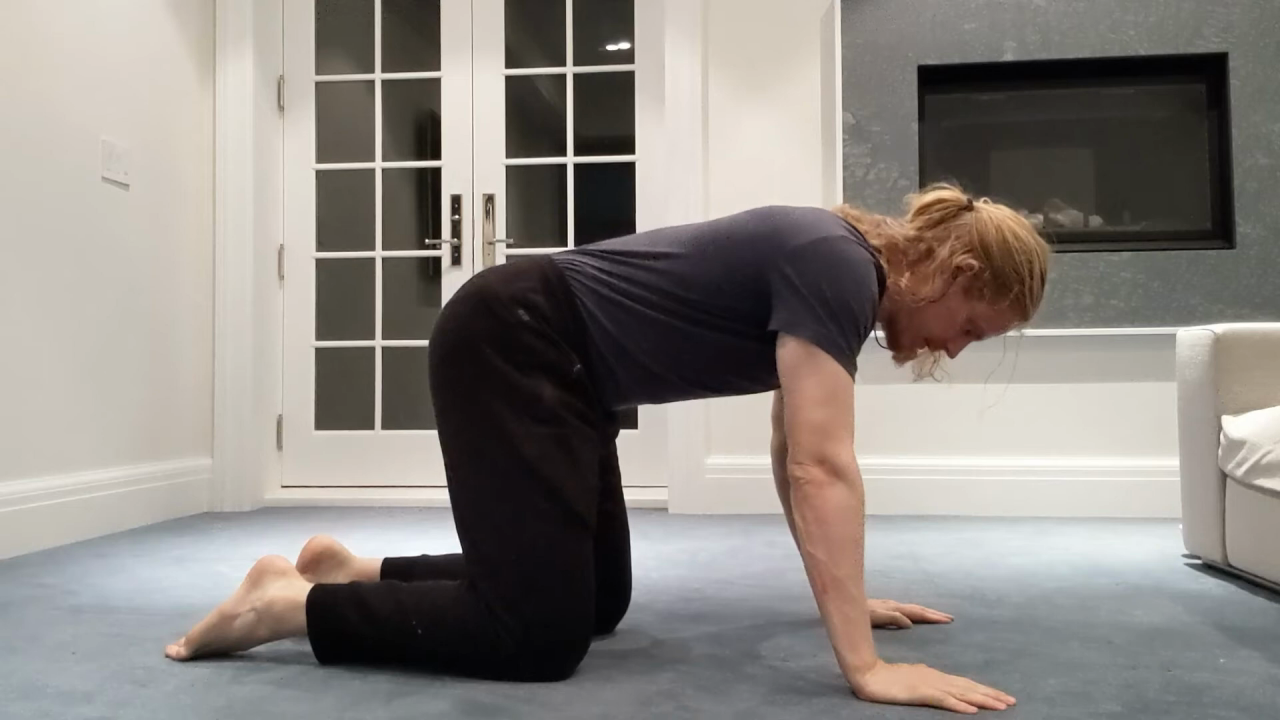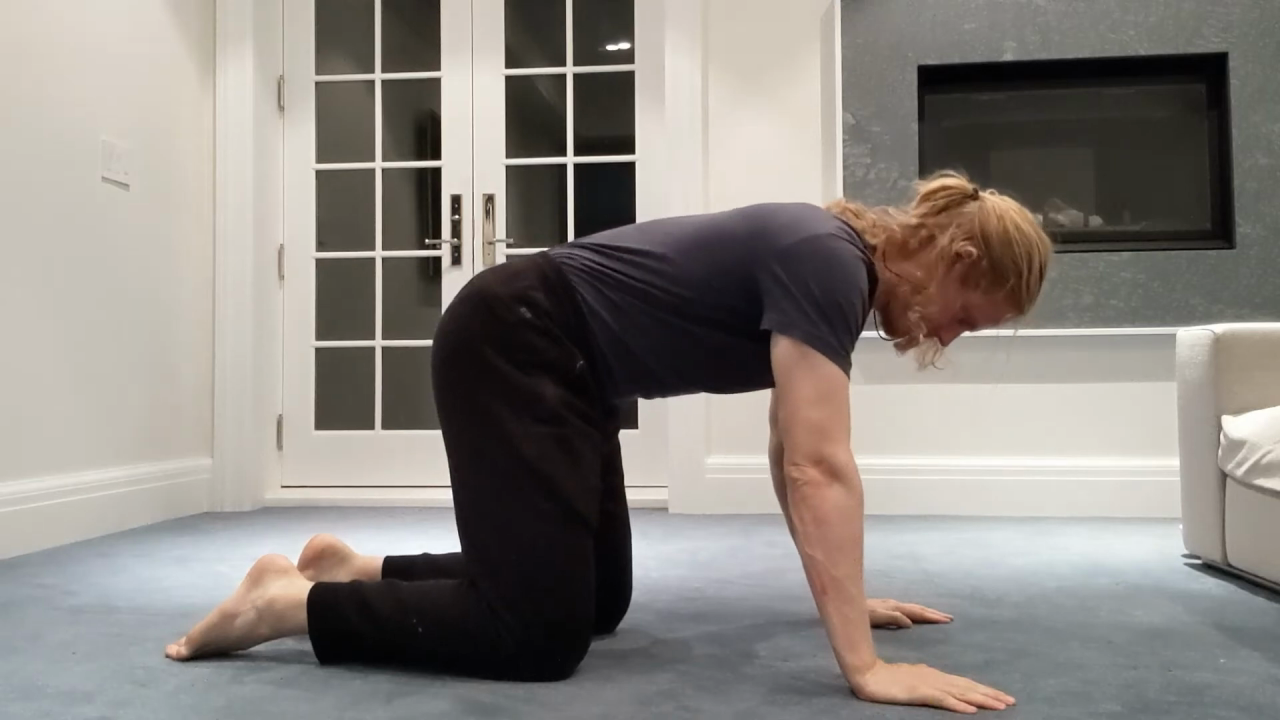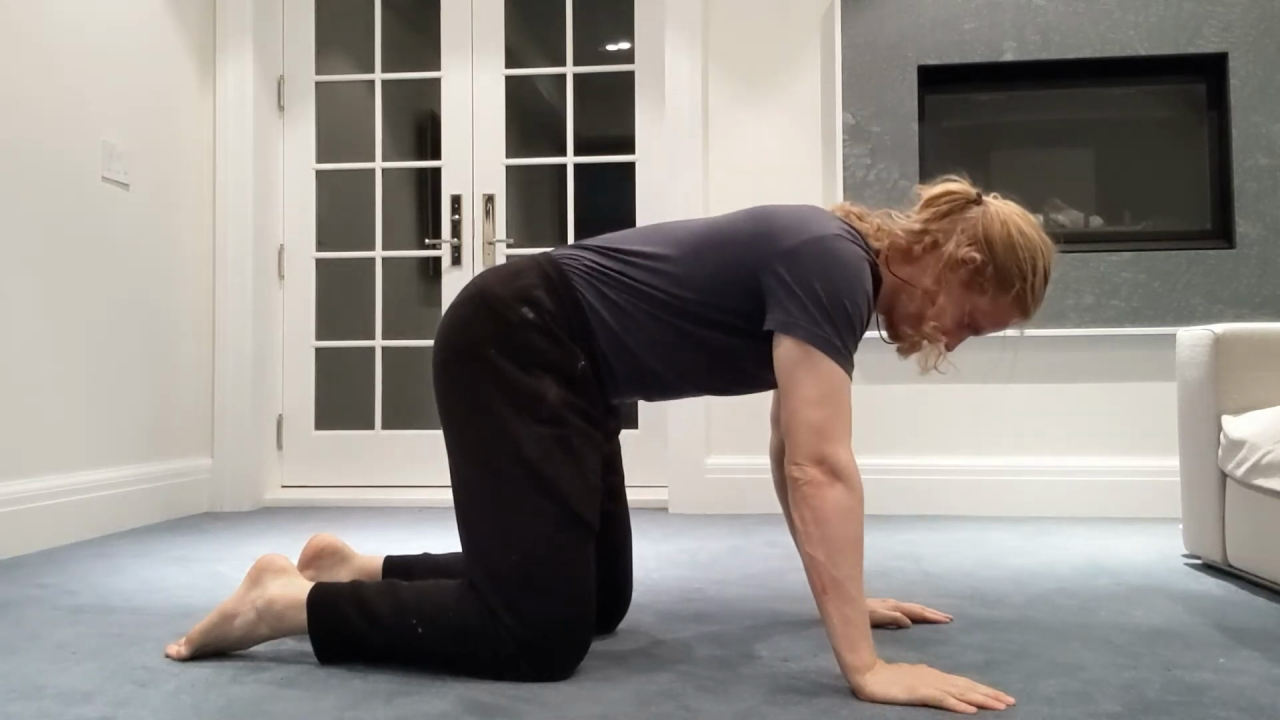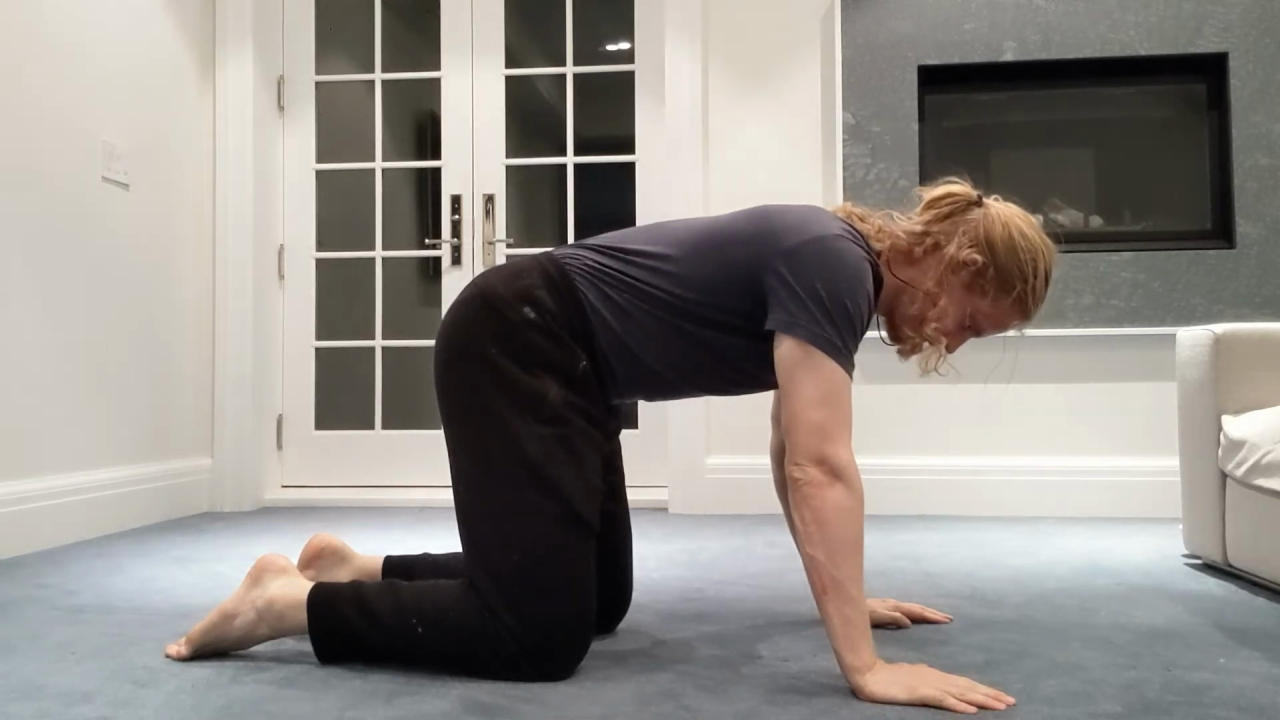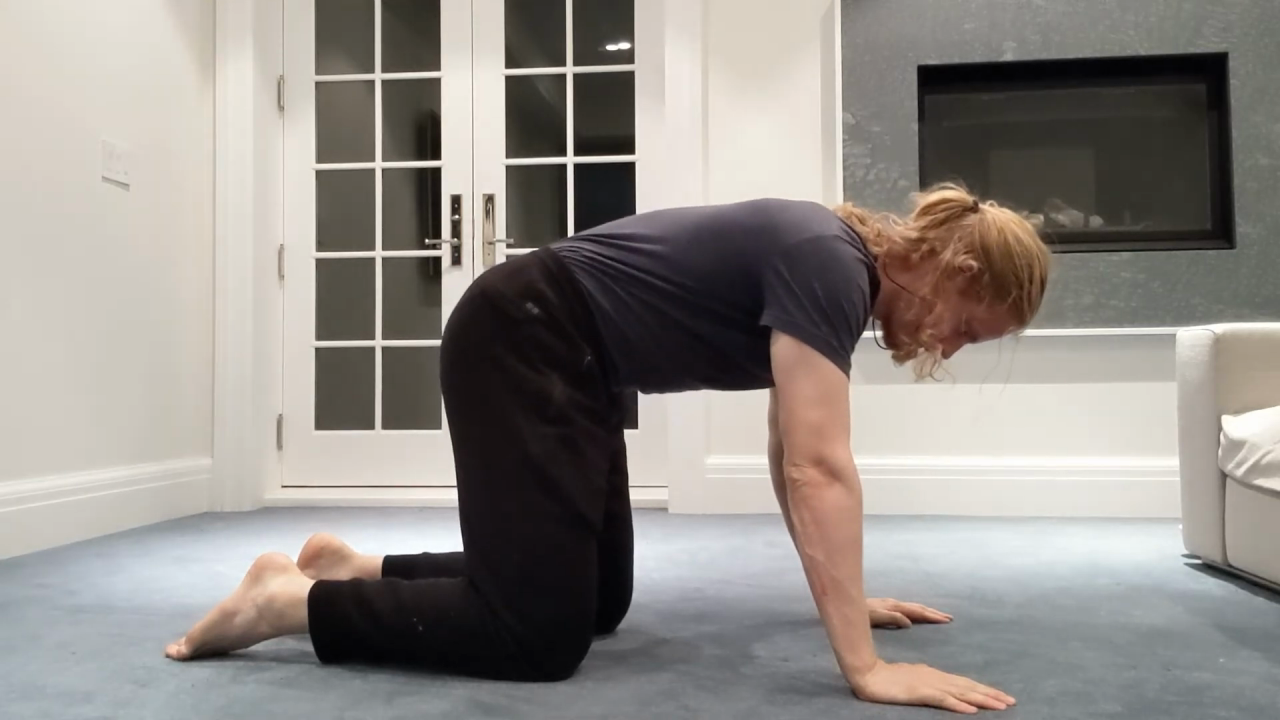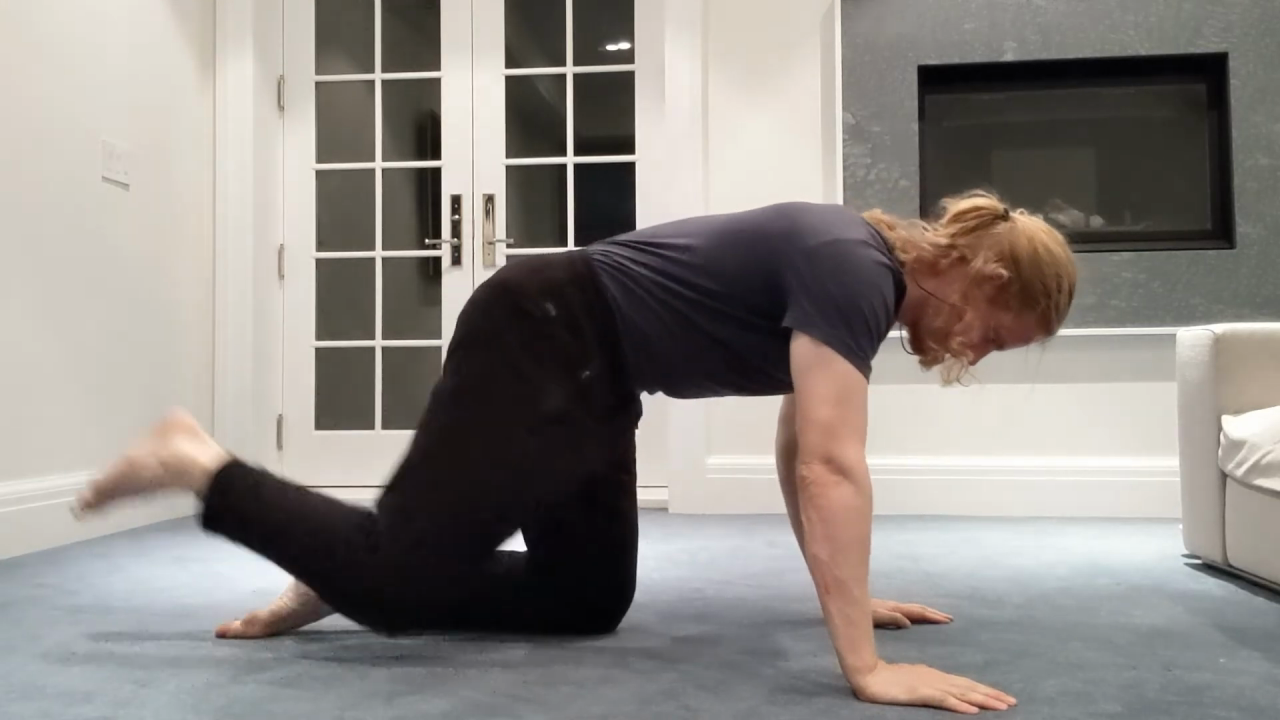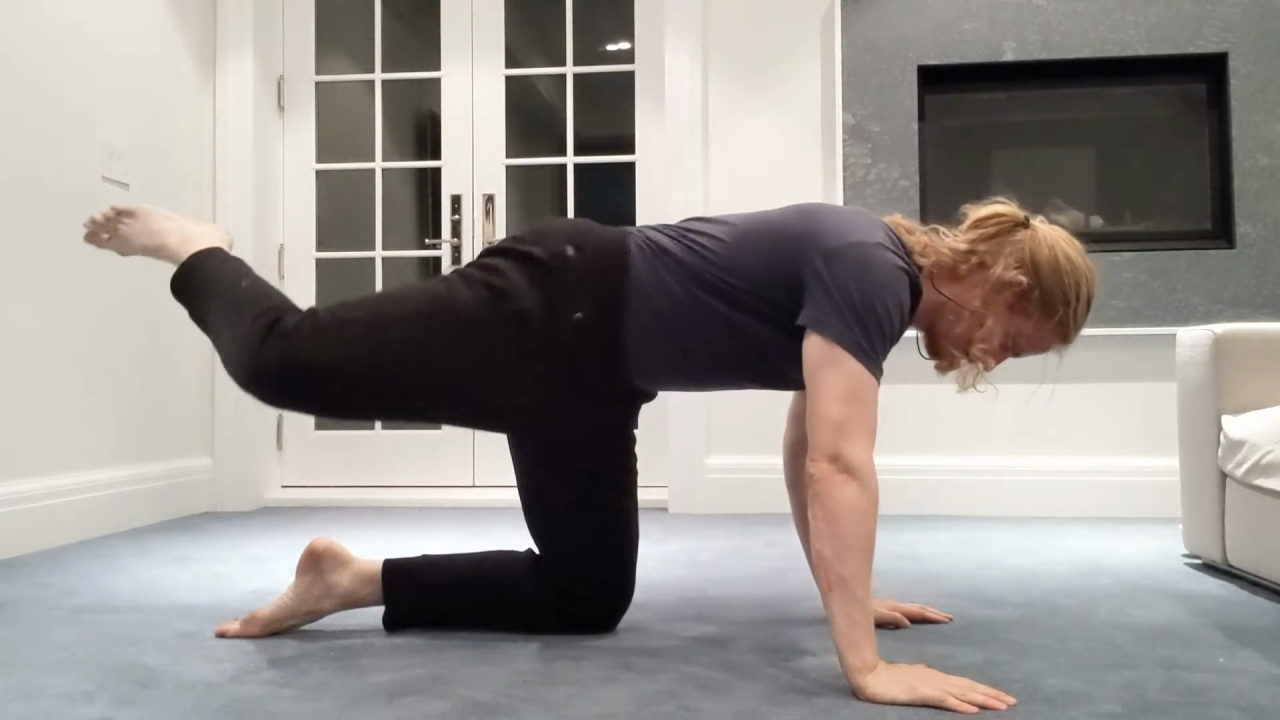
dt=0.7s
person 1, frame 1
left shoulder: (834, 274)
right shoulder: (836, 266)
left elbow: (793, 456)
right elbow: (824, 471)
left wrist: (850, 600)
left hip: (558, 367)
right hip: (507, 347)
left knee: (599, 598)
right knee: (542, 633)
left ankle: (352, 568)
right ankle: (288, 599)
person 1, frame 2
left shoulder: (833, 268)
right shoulder: (826, 263)
left elbow: (792, 456)
right elbow: (820, 469)
left wrist: (846, 597)
left hip: (559, 362)
right hip: (510, 346)
left knee: (598, 598)
right knee: (542, 633)
left ankle: (354, 567)
right ankle: (289, 599)
person 1, frame 3
left shoulder: (839, 272)
right shoulder: (831, 262)
left elbow: (791, 456)
right elbow: (821, 469)
left wrist: (846, 596)
left hip: (560, 364)
right hip: (511, 345)
left knee: (599, 598)
right knee: (542, 631)
left ankle: (353, 567)
right ankle: (290, 599)
person 1, frame 4
left shoulder: (837, 274)
right shoulder: (831, 265)
left elbow: (792, 457)
right elbow: (821, 471)
left wrist: (844, 597)
left hip: (561, 364)
right hip: (512, 347)
left knee: (599, 600)
right knee: (541, 632)
left ankle: (352, 568)
right ankle: (286, 601)
person 1, frame 5
left shoulder: (838, 273)
right shoulder: (827, 265)
left elbow: (791, 456)
right elbow: (819, 470)
left wrist: (846, 596)
left hip: (569, 361)
right hip: (521, 343)
left knee: (597, 600)
right knee: (542, 632)
left ankle: (355, 568)
right ankle: (290, 600)
person 1, frame 6
left shoulder: (859, 275)
right shoulder: (850, 271)
left elbow: (798, 453)
right elbow: (831, 469)
left wrist: (844, 595)
left hip: (583, 372)
right hip: (542, 340)
left knee: (588, 601)
right knee: (397, 570)
left ankle: (339, 583)
right ankle: (193, 467)
person 1, frame 7
left shoulder: (871, 279)
right shoulder: (868, 271)
left elbow: (805, 451)
right elbow: (840, 467)
left wrist: (848, 594)
left hip: (584, 371)
right hip: (553, 310)
left knee: (587, 597)
right knee: (290, 359)
left ankle: (354, 577)
right ankle: (192, 248)
